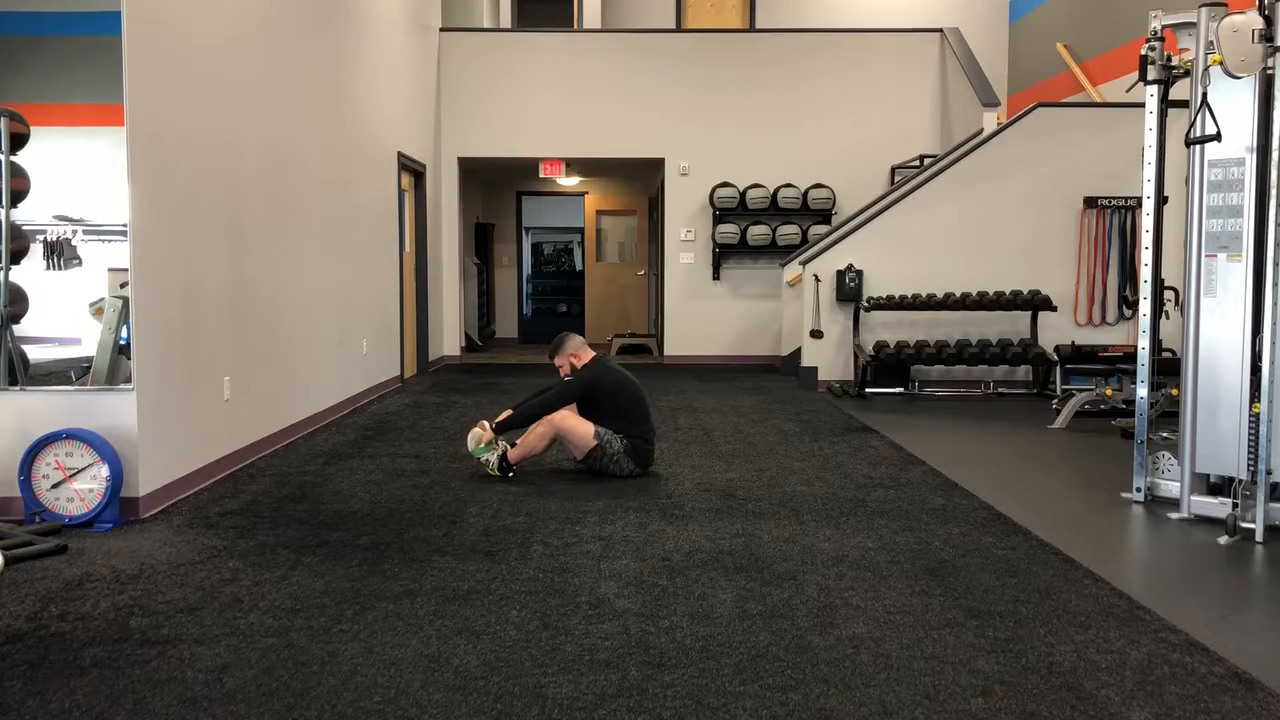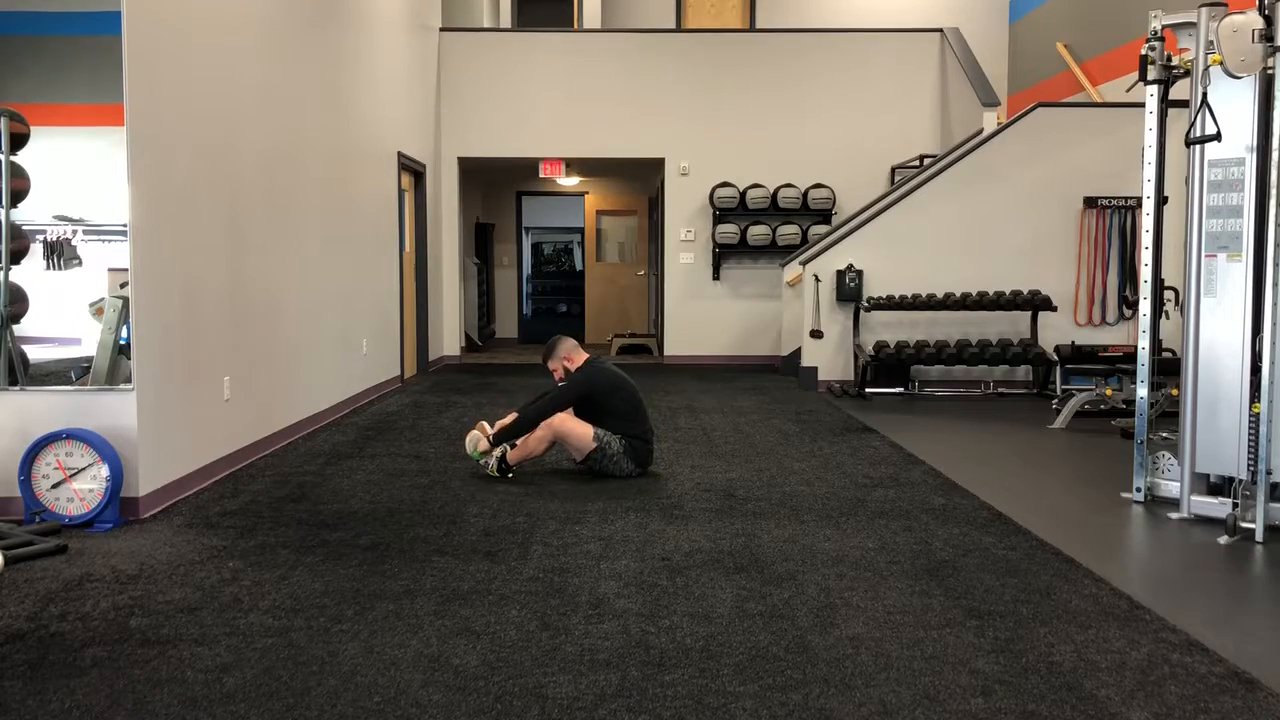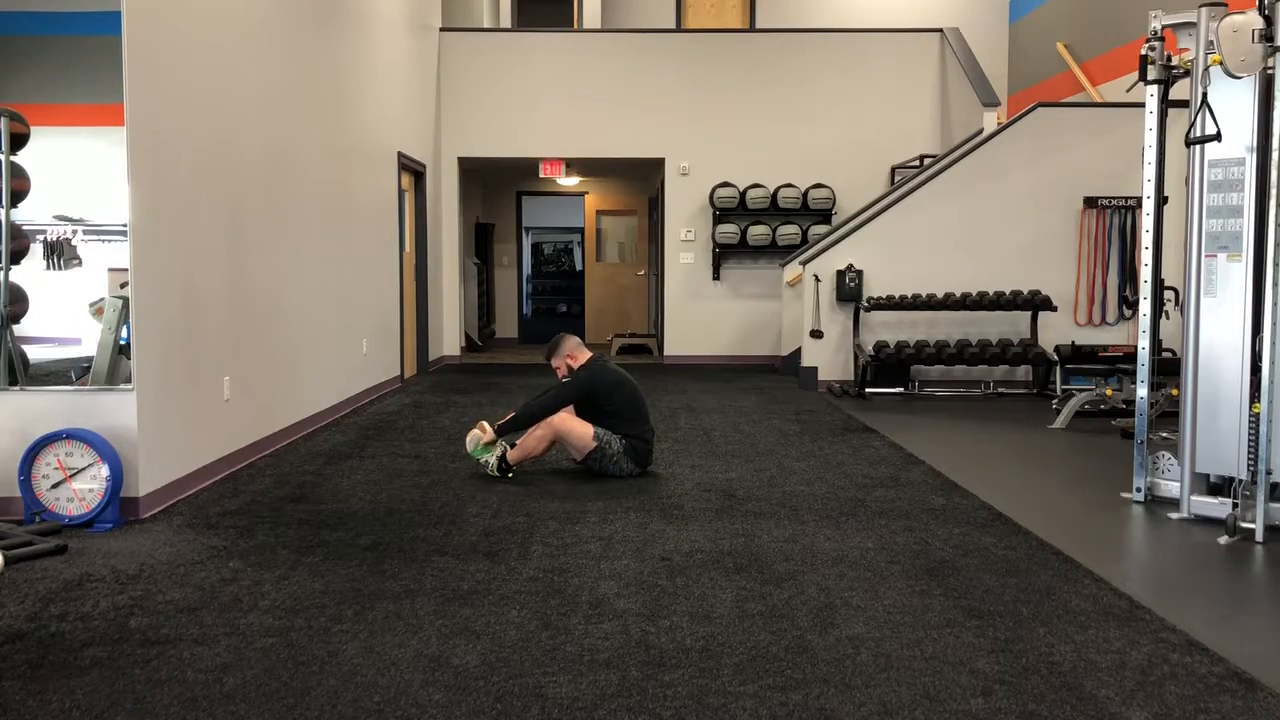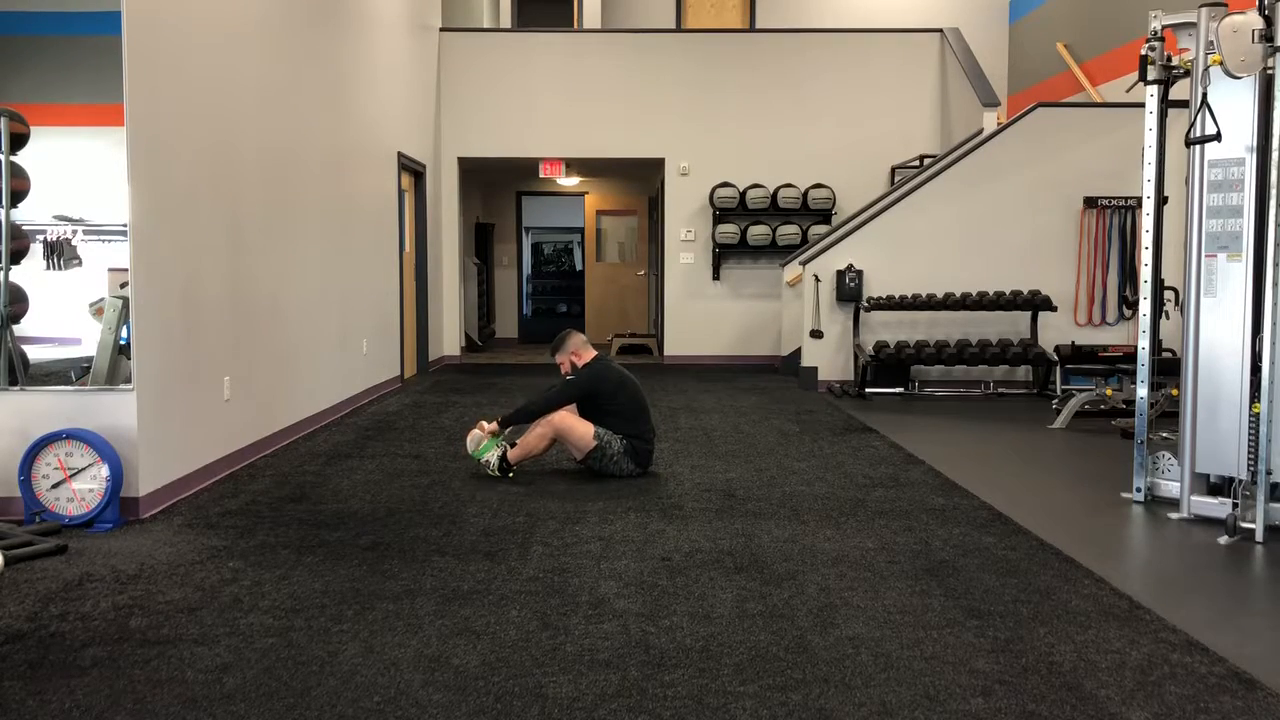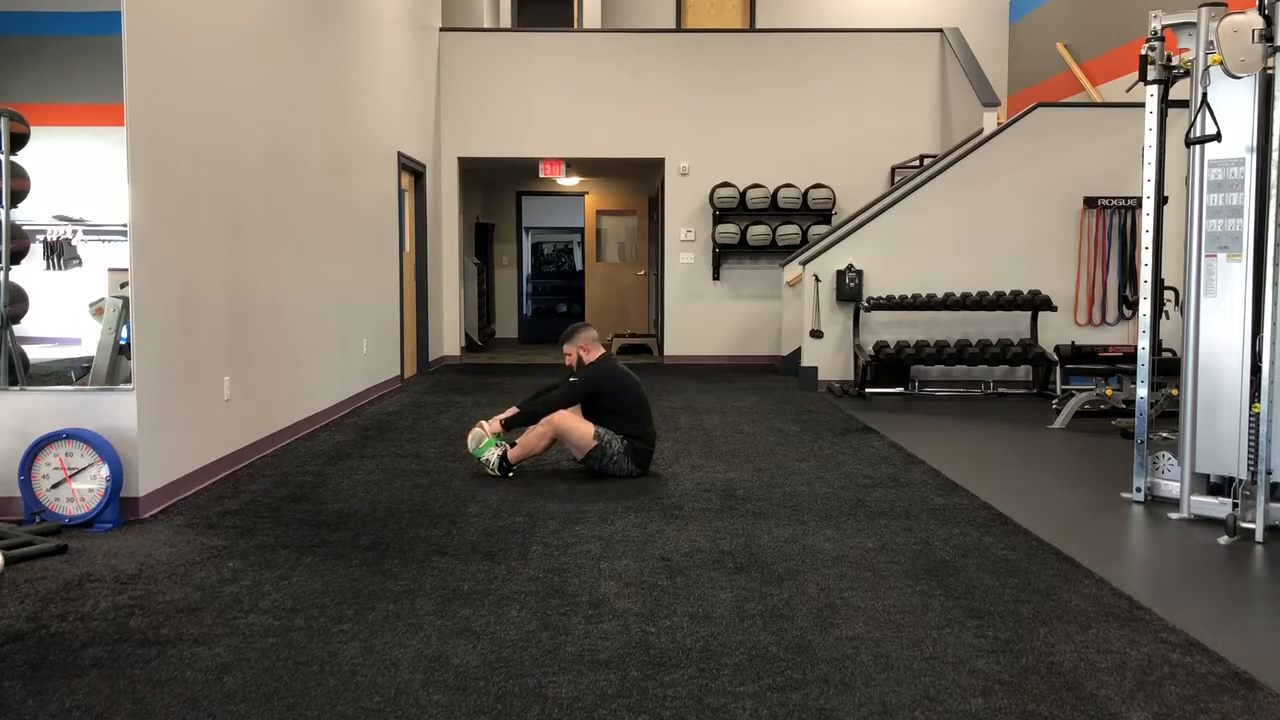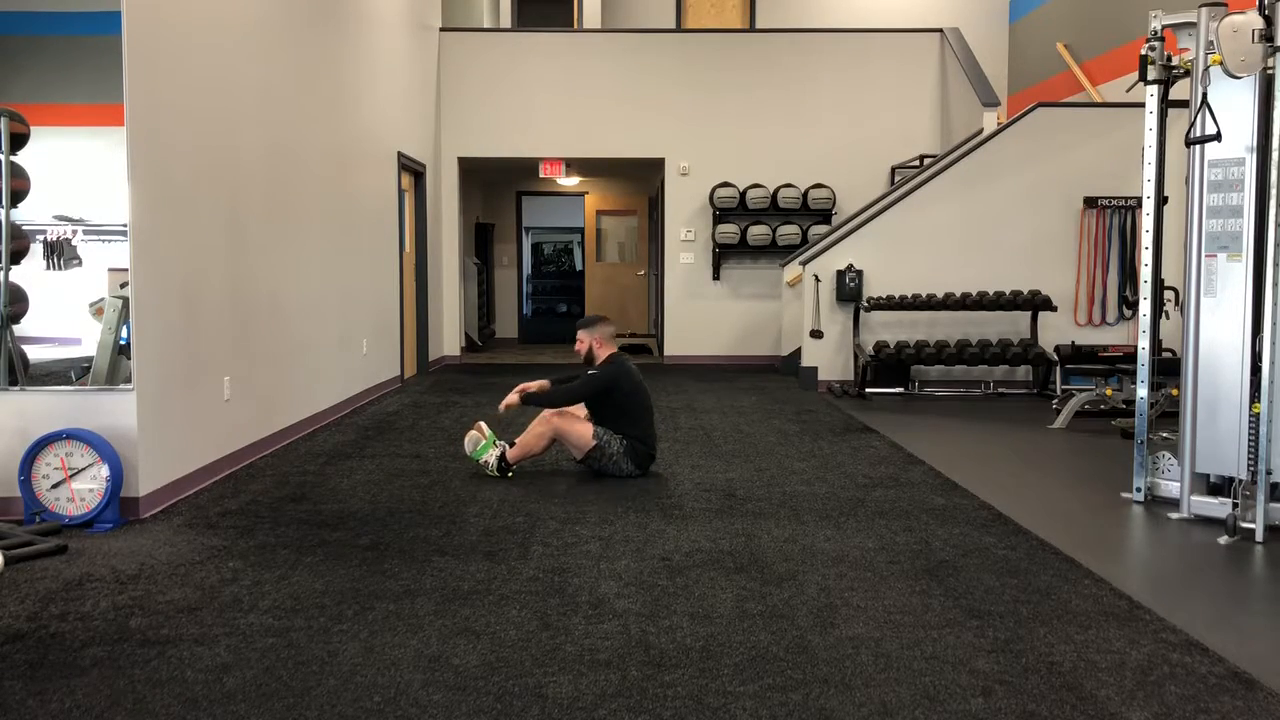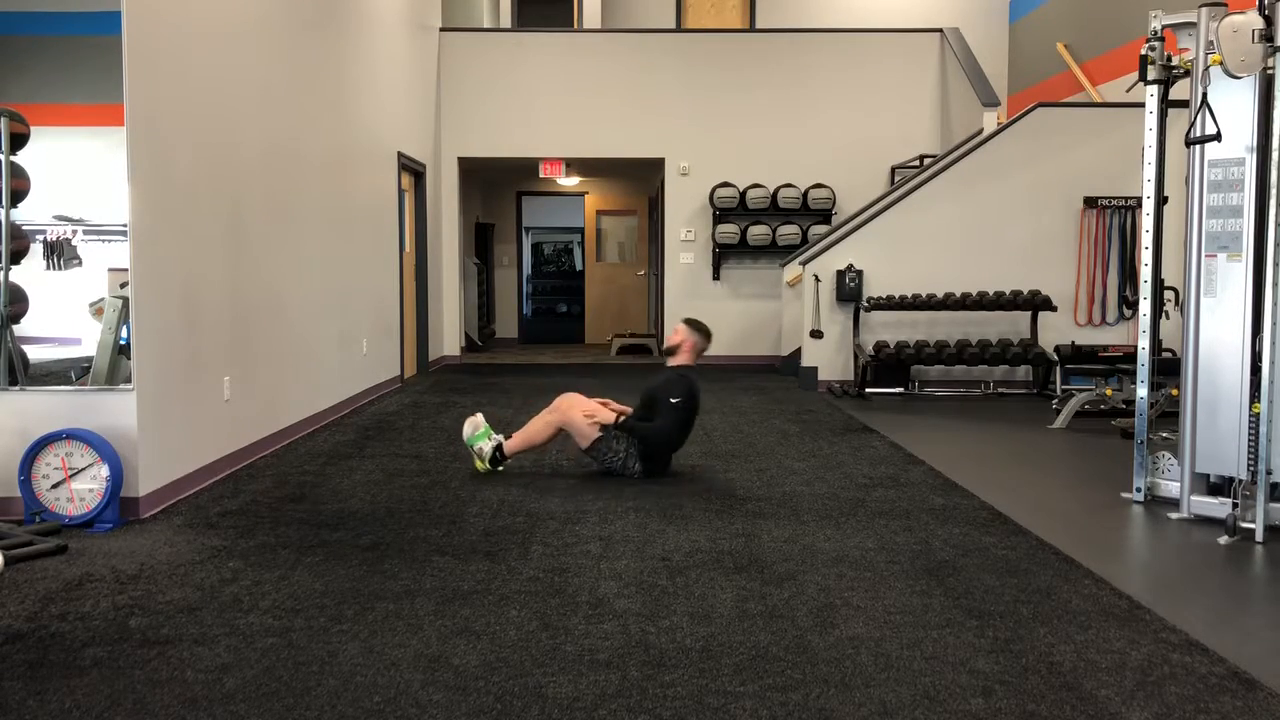
dt=0.5s
person 1, frame 1
left shoulder: (591, 377)
right shoulder: (598, 369)
left elbow: (542, 406)
right elbow: (549, 395)
left wrist: (496, 429)
right wrist: (511, 412)
left hip: (629, 457)
right hip: (626, 447)
left knee: (558, 420)
right knee: (561, 409)
left ankle: (503, 463)
right ankle: (511, 451)
person 1, frame 2
left shoulder: (587, 379)
right shoulder: (594, 370)
left elbow: (539, 413)
right elbow: (548, 400)
left wrist: (494, 441)
right wrist: (515, 416)
left hip: (630, 457)
right hip: (623, 447)
left knee: (557, 423)
right knee: (557, 414)
left ankle: (502, 464)
right ankle: (510, 451)
person 1, frame 3
left shoulder: (589, 377)
right shoulder: (596, 368)
left elbow: (541, 409)
right elbow: (547, 401)
left wrist: (498, 431)
right wrist: (515, 417)
left hip: (629, 457)
right hip: (625, 446)
left knee: (557, 421)
right knee: (557, 412)
left ankle: (502, 464)
right ankle: (510, 452)
person 1, frame 4
left shoulder: (592, 376)
right shoulder: (600, 369)
left elbow: (544, 404)
right elbow: (549, 401)
left wrist: (501, 423)
right wrist: (511, 420)
left hip: (629, 457)
right hip: (625, 447)
left knee: (557, 420)
right knee: (558, 411)
left ankle: (502, 463)
right ankle: (510, 451)
person 1, frame 5
left shoulder: (597, 375)
right shoulder: (603, 368)
left elbow: (548, 404)
right elbow: (554, 393)
left wrist: (505, 425)
right wrist: (515, 410)
left hip: (629, 458)
right hip: (624, 447)
left knee: (557, 420)
right knee: (557, 411)
left ankle: (503, 463)
right ankle: (510, 450)
person 1, frame 6
left shoulder: (611, 370)
right shoulder: (616, 364)
left elbow: (570, 396)
right elbow: (581, 382)
left wrist: (521, 398)
right wrist: (544, 384)
left hip: (630, 458)
right hip: (622, 446)
left knee: (554, 419)
right knee: (558, 410)
left ankle: (501, 463)
right ankle: (508, 450)
person 1, frame 7
left shoulder: (680, 384)
right shoulder: (677, 377)
left elbow: (661, 437)
left wrist: (616, 420)
right wrist: (626, 411)
left hip: (639, 460)
right hip: (637, 450)
left knee: (563, 412)
right knee: (569, 400)
left ankle: (497, 454)
right ankle: (506, 445)
